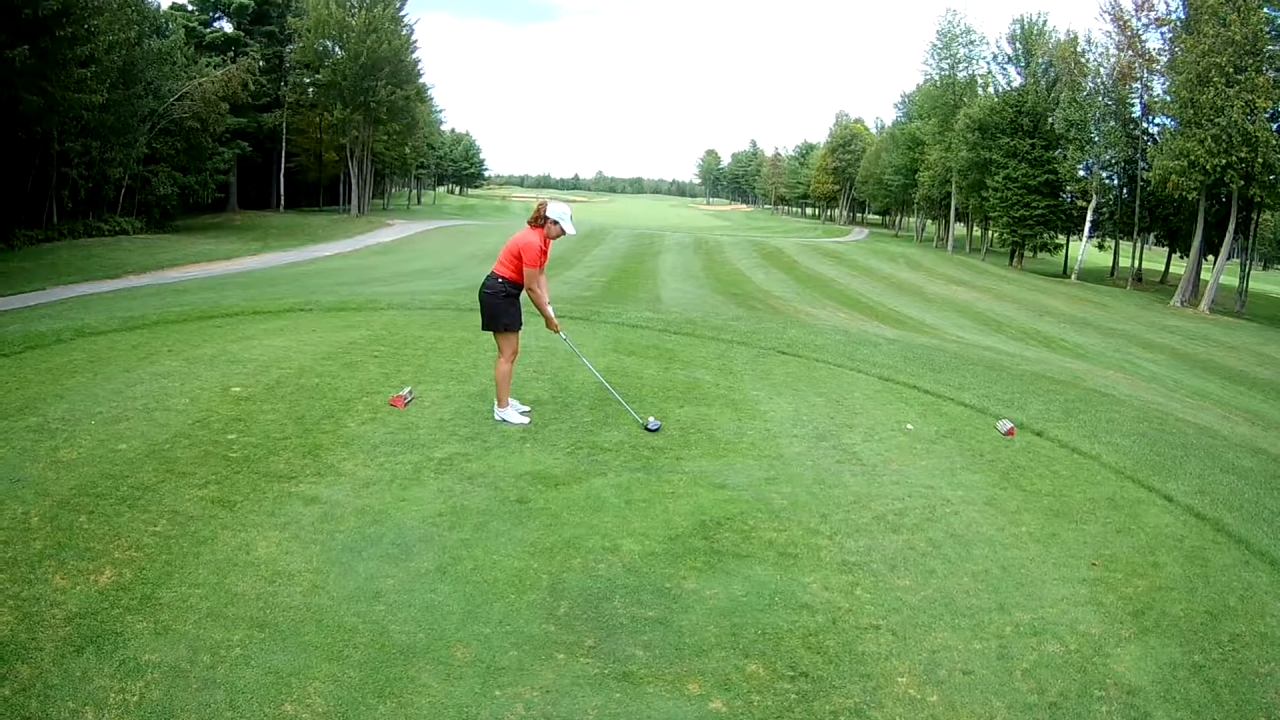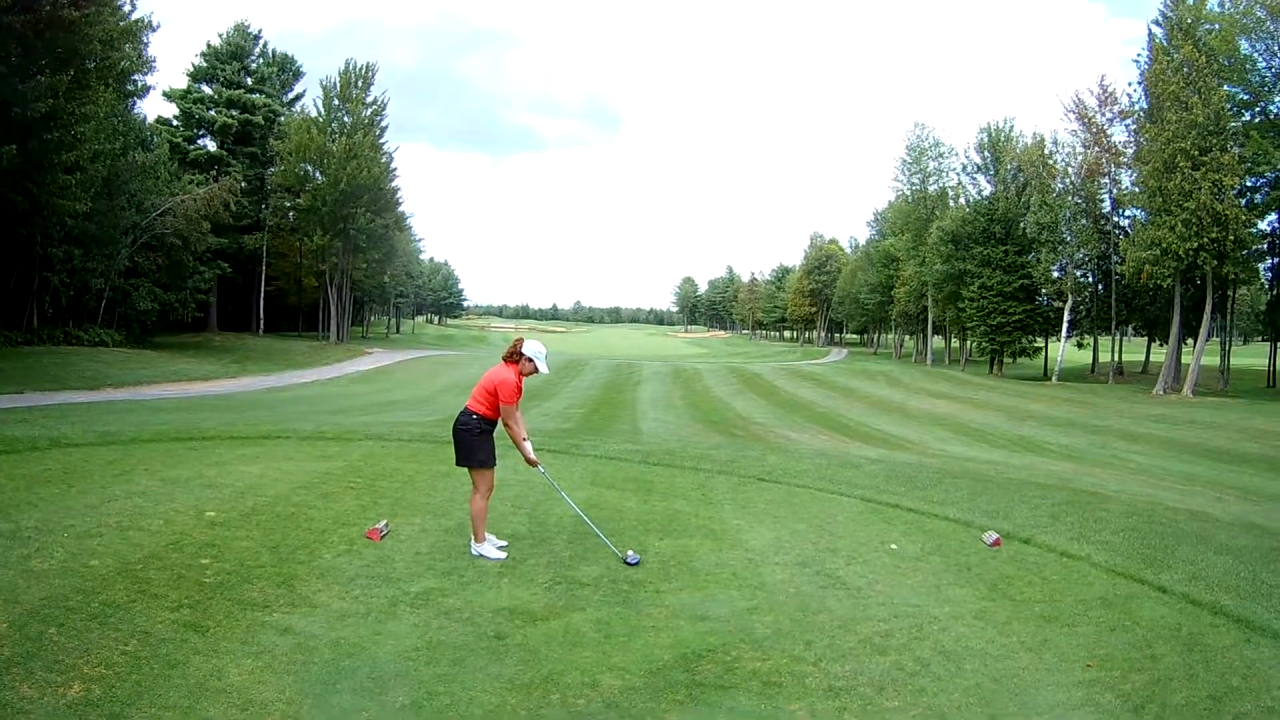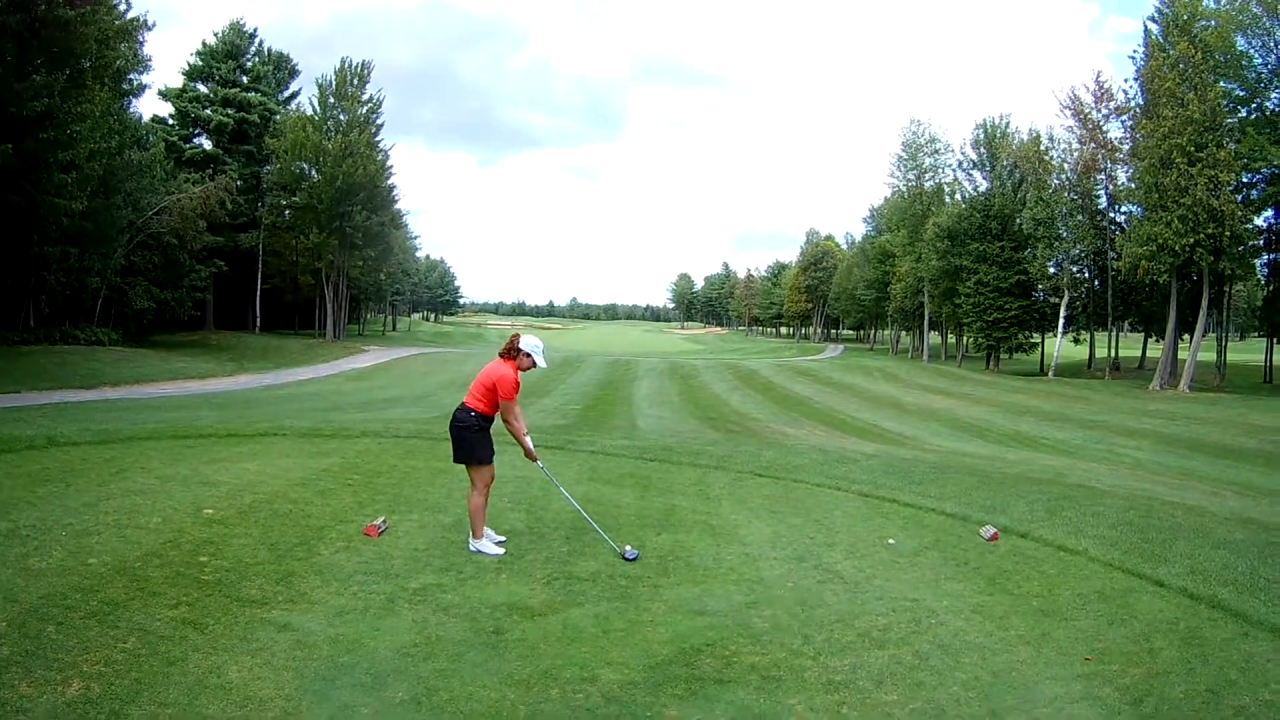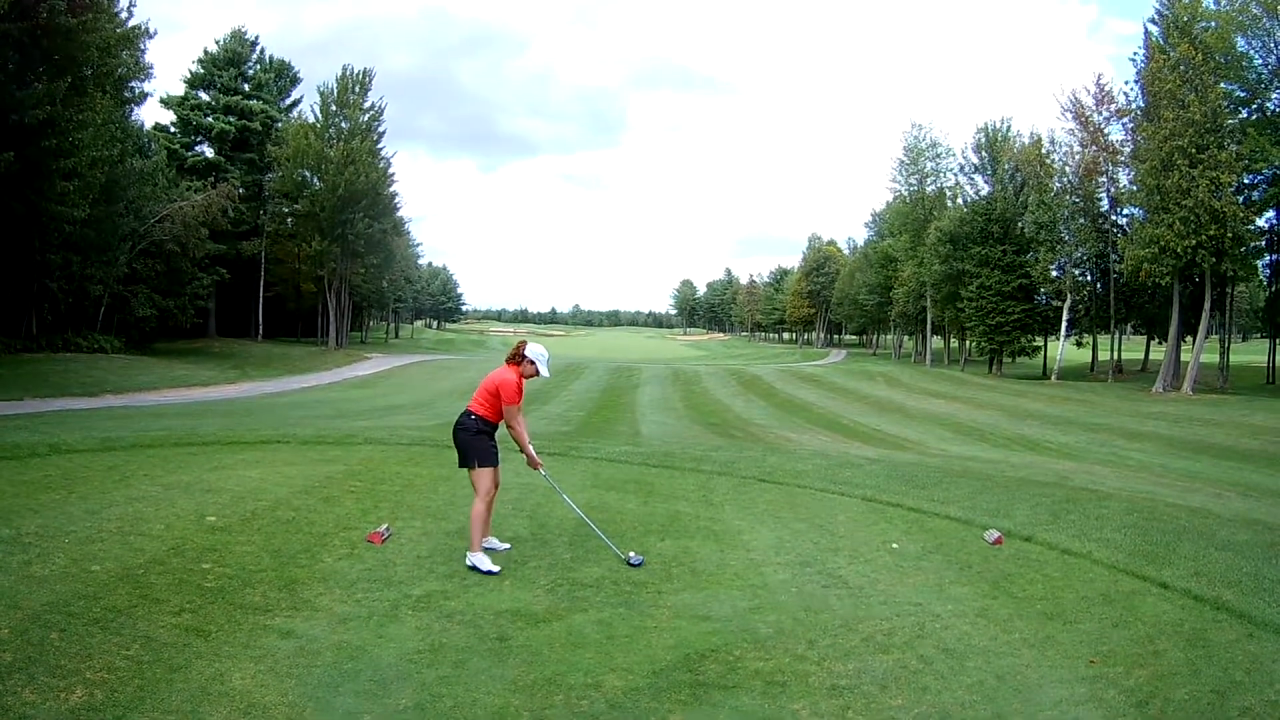
dt=0.7s
person 1, frame 1
left shoulder: (543, 238)
right shoulder: (532, 243)
left elbow: (540, 275)
right elbow: (531, 287)
left wrist: (548, 307)
right wrist: (548, 318)
left hip: (507, 292)
right hip: (498, 292)
left knee: (510, 352)
right knee: (507, 354)
left ankle: (503, 400)
right ankle: (502, 408)
person 1, frame 2
left shoulder: (514, 373)
right shoulder: (507, 379)
left elbow: (516, 411)
right elbow: (508, 423)
left wrist: (527, 441)
right wrist: (525, 454)
left hip: (480, 427)
right hip: (472, 428)
left knee: (485, 487)
right knee: (483, 489)
left ankle: (481, 535)
right ankle: (479, 544)
person 1, frame 3
left shoulder: (506, 366)
right shoulder: (506, 376)
left elbow: (514, 406)
right elbow: (508, 419)
left wrist: (526, 435)
right wrist: (526, 448)
left hip: (474, 422)
right hip: (471, 425)
left knee: (487, 479)
right knee: (481, 485)
left ankle: (480, 529)
right ankle: (477, 540)
person 1, frame 4
left shoulder: (515, 376)
right shoulder: (508, 380)
left elbow: (518, 415)
right elbow: (511, 424)
left wrist: (529, 445)
right wrist: (529, 455)
left hip: (482, 430)
right hip: (472, 430)
left knee: (493, 486)
right knee: (484, 493)
left ankle: (485, 538)
right ankle: (475, 553)
